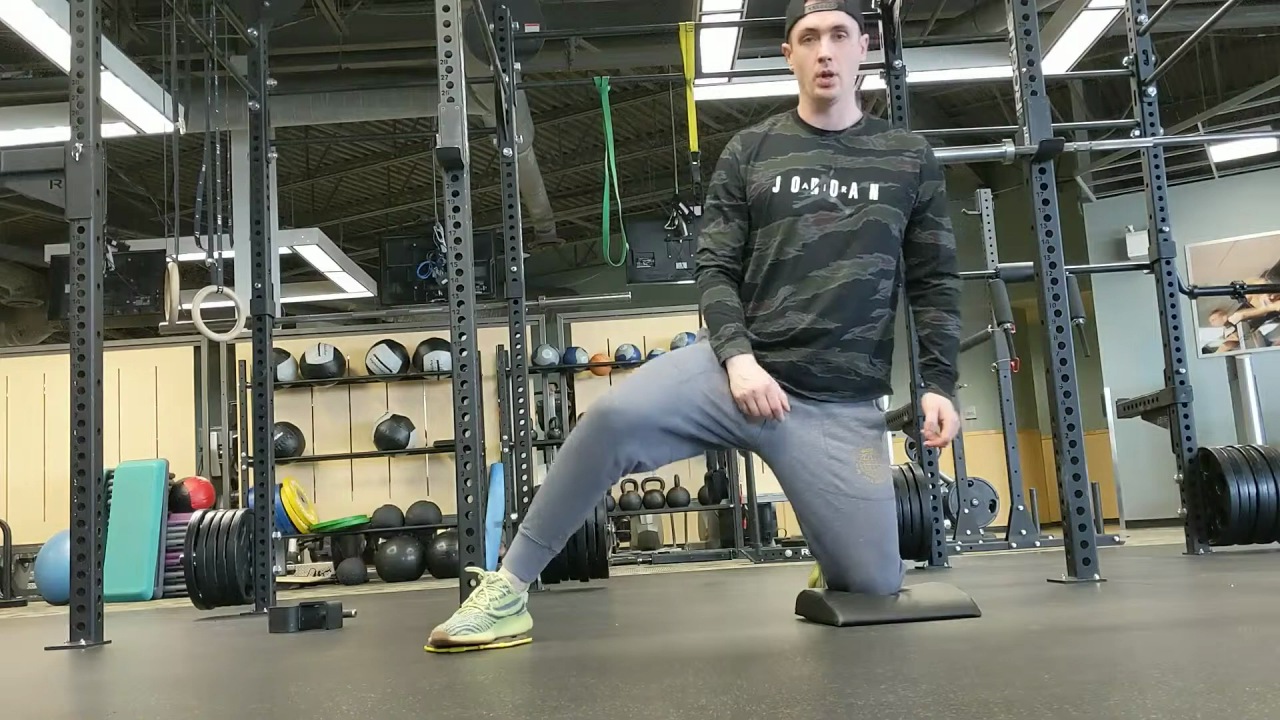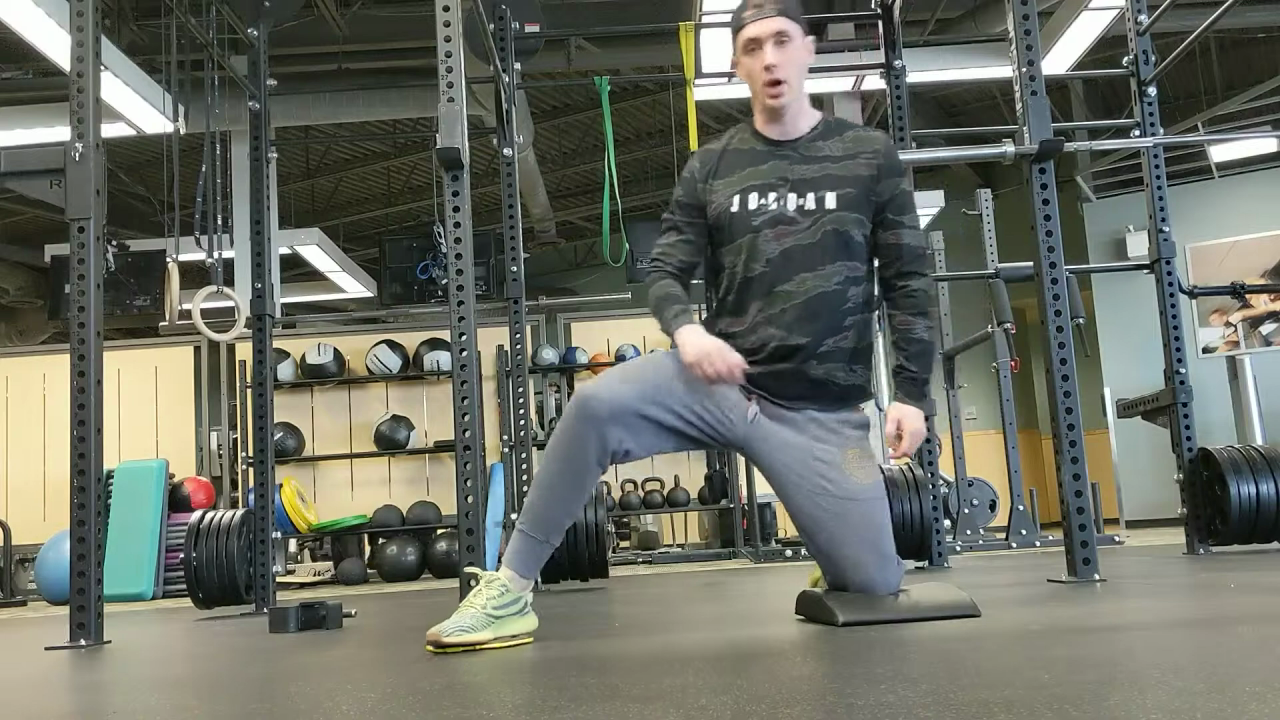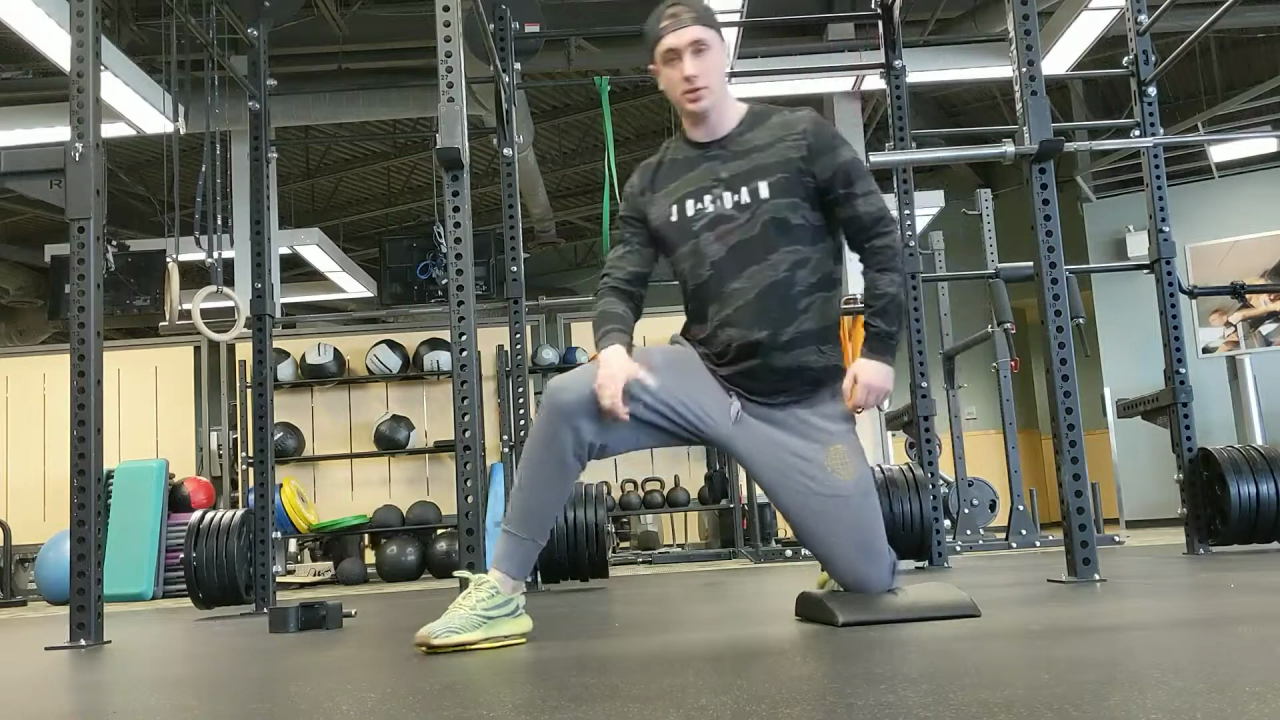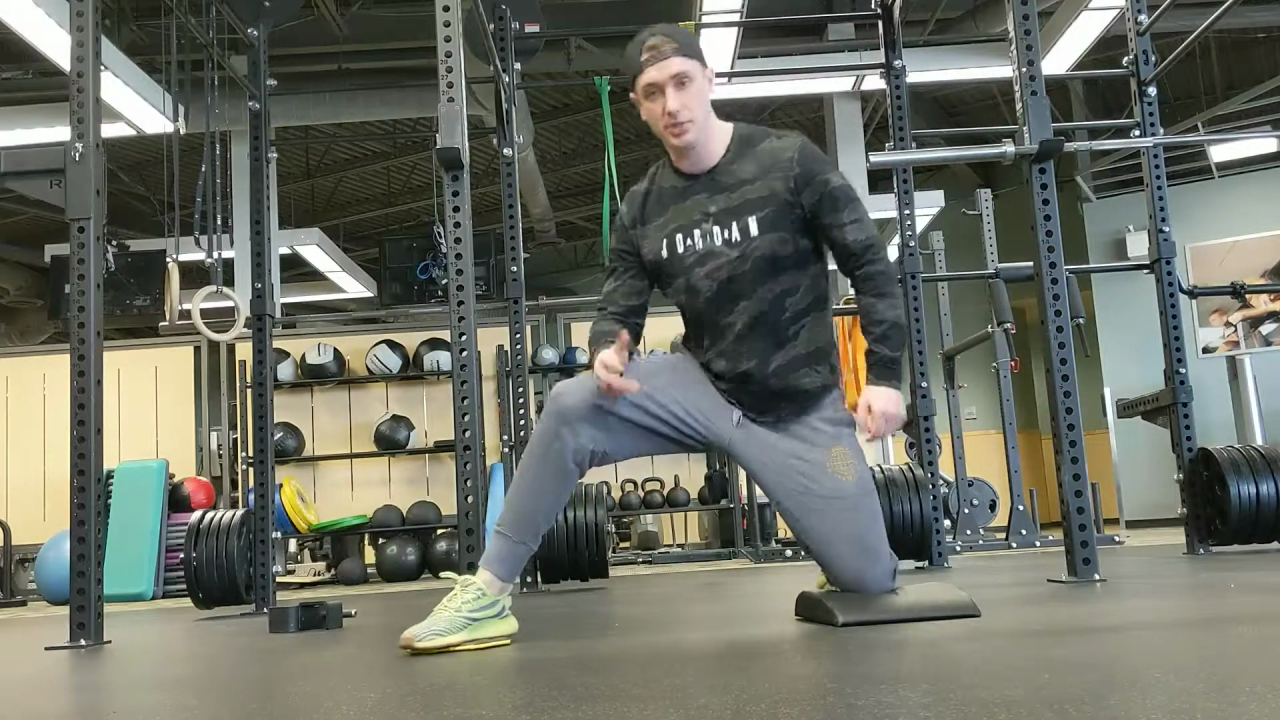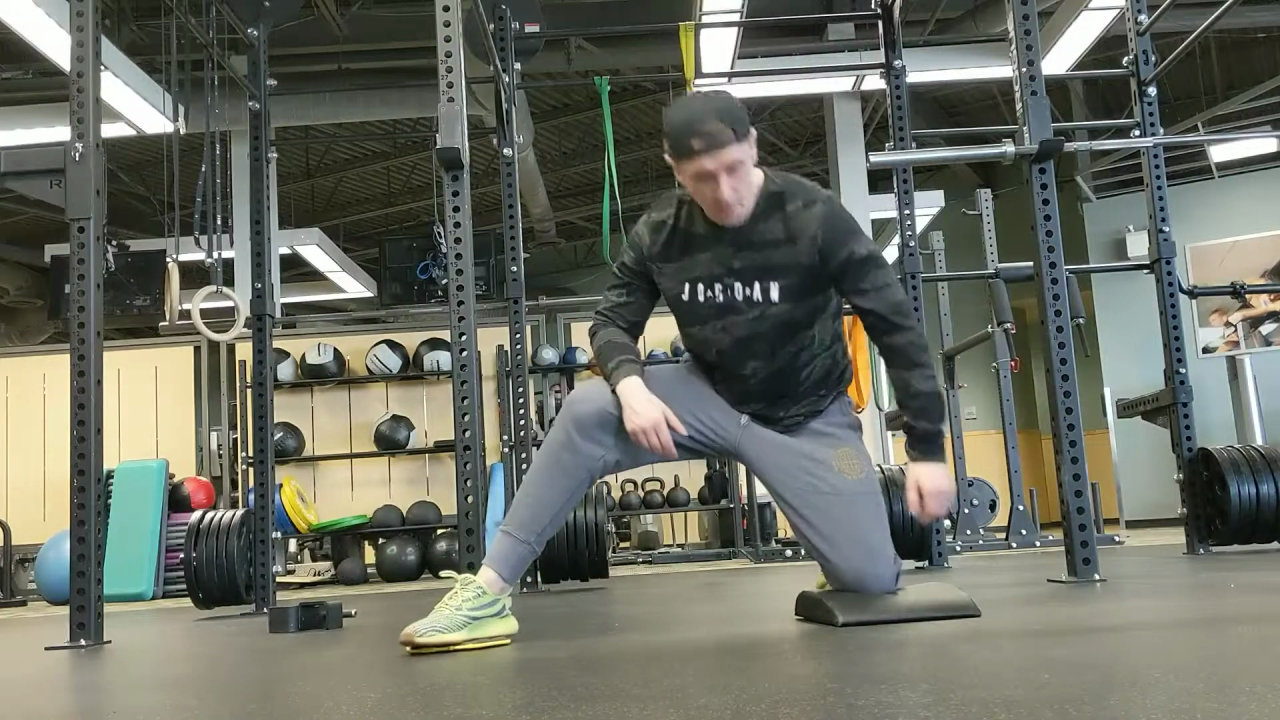
dt=0.2s
person 1, frame 1
left shoulder: (910, 159)
right shoulder: (750, 152)
left elbow: (935, 283)
right elbow: (715, 270)
left wrist: (938, 383)
right wrist: (737, 357)
left hip: (839, 401)
right hip: (743, 367)
left knee: (873, 585)
right knee: (615, 416)
left ankle: (833, 563)
right ankle: (508, 586)
person 1, frame 2
left shoulder: (870, 157)
right shoulder: (710, 169)
left elbow: (907, 284)
right elbow: (666, 272)
left wrist: (909, 392)
right wrist: (686, 331)
left hip: (821, 406)
right hip: (722, 371)
left knee: (872, 584)
right knee: (598, 404)
left ankle: (835, 559)
right ankle: (510, 589)
person 1, frame 3
left shoulder: (803, 137)
right shoulder: (651, 181)
left elbow: (880, 243)
right elbow: (619, 283)
left wrist: (878, 351)
right wrist: (612, 349)
left hip: (799, 398)
right hip: (699, 373)
left knee: (867, 580)
right knee: (568, 400)
right ankle: (501, 591)
person 1, frame 4
left shoulder: (789, 161)
right shoulder: (641, 209)
left elbow: (871, 267)
right elbow: (618, 312)
left wrist: (885, 376)
right wrist: (607, 354)
left hip: (798, 406)
right hip: (702, 383)
left knee: (868, 580)
right knee: (572, 407)
right ankle: (488, 595)
person 1, frame 5
left shoulder: (815, 218)
right shoulder: (659, 234)
left elbow: (897, 328)
right elbow: (611, 322)
left wrist: (928, 450)
right wrist: (630, 385)
left hip: (808, 418)
right hip: (713, 397)
left knee: (871, 581)
right knee: (588, 412)
right ankle: (489, 592)
